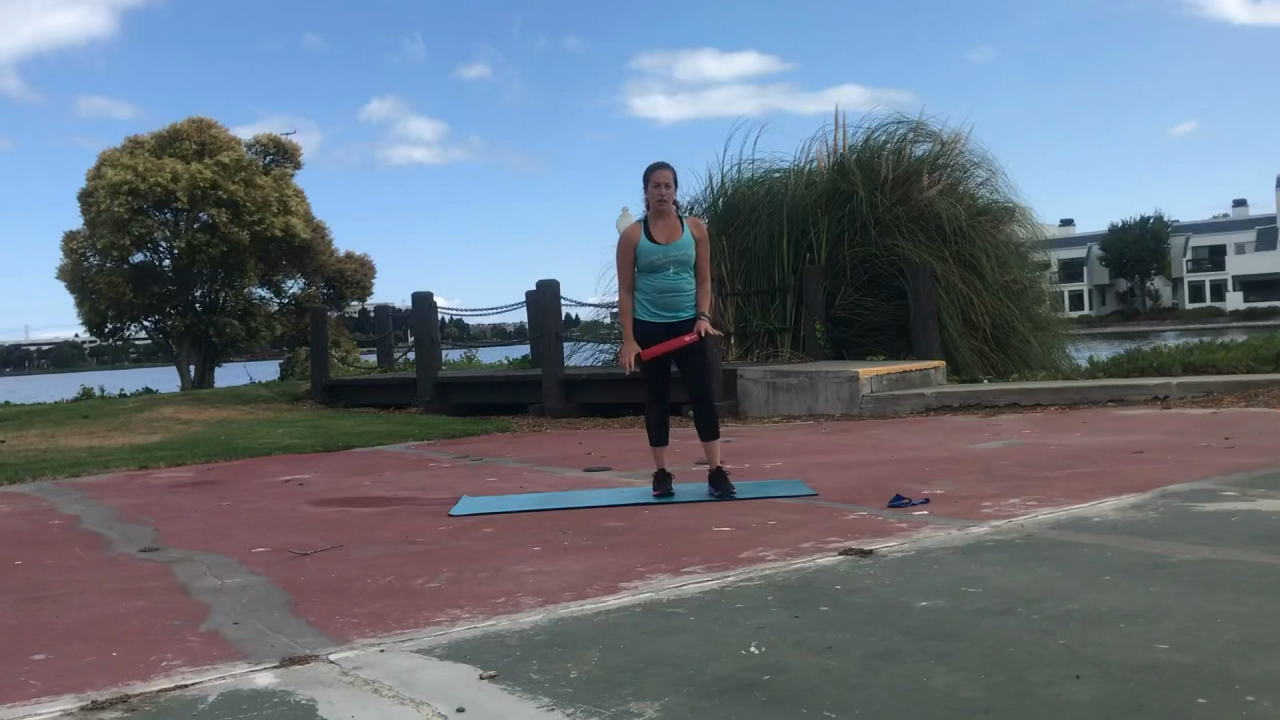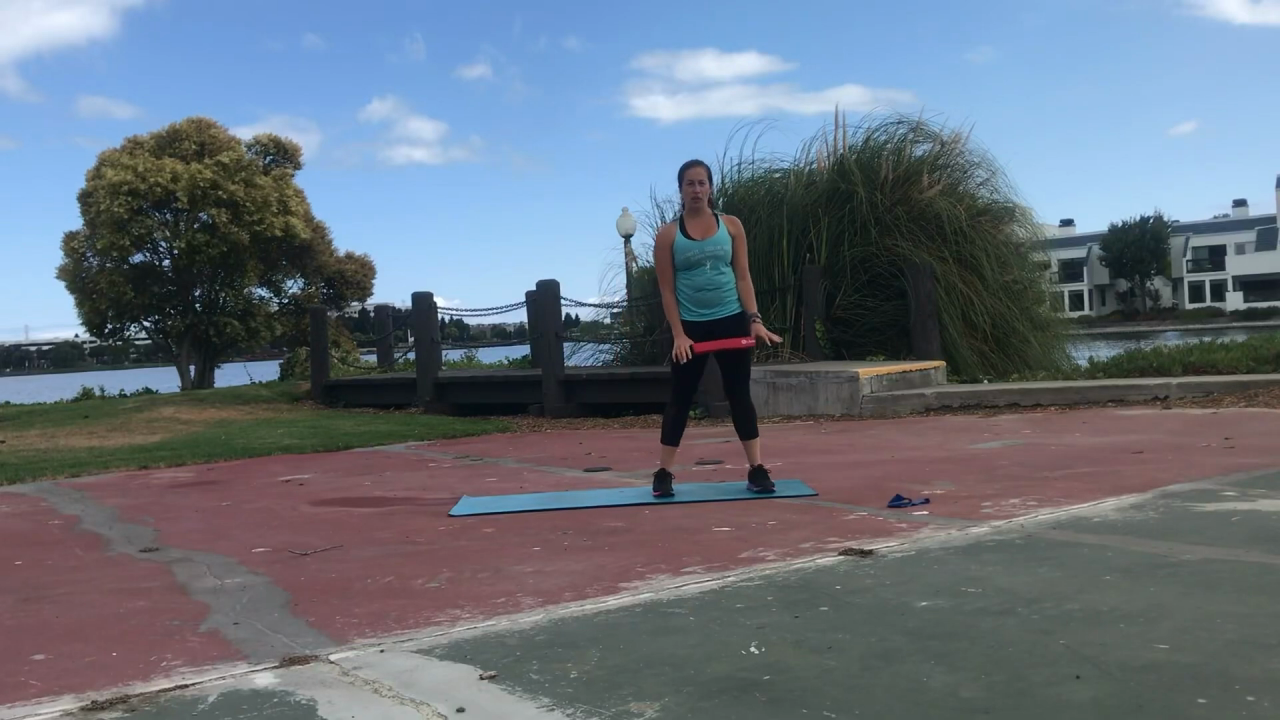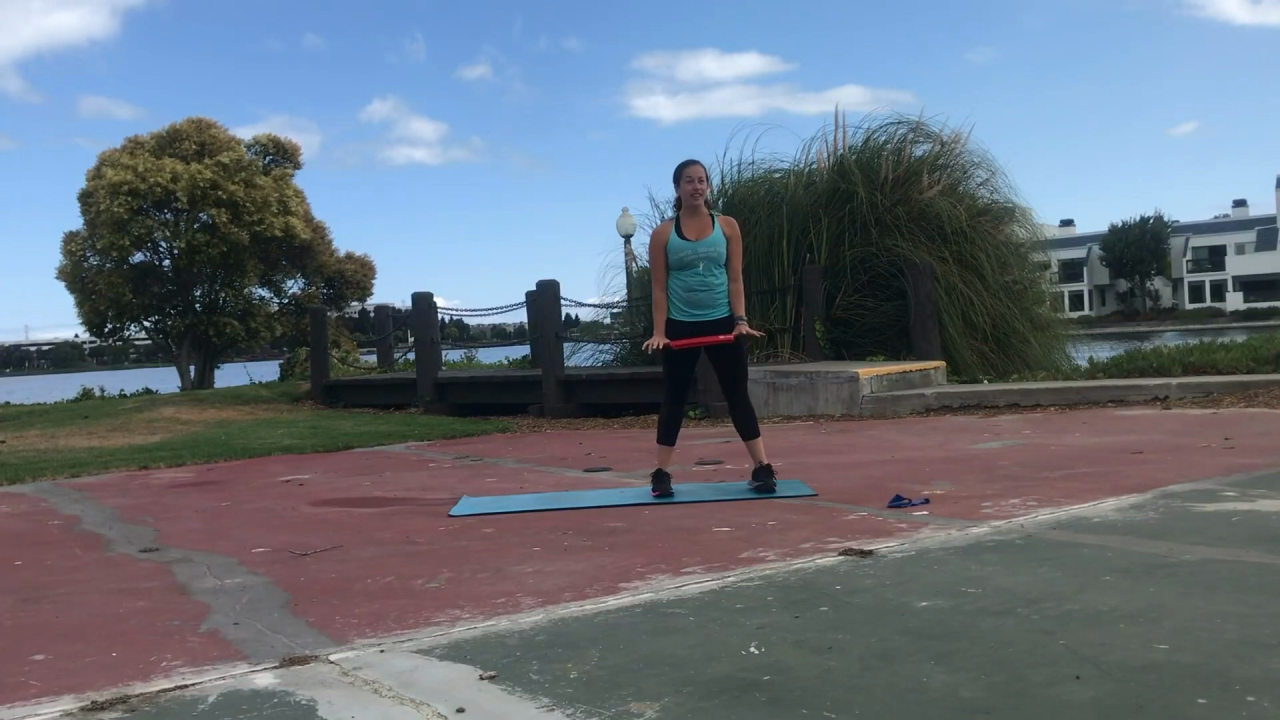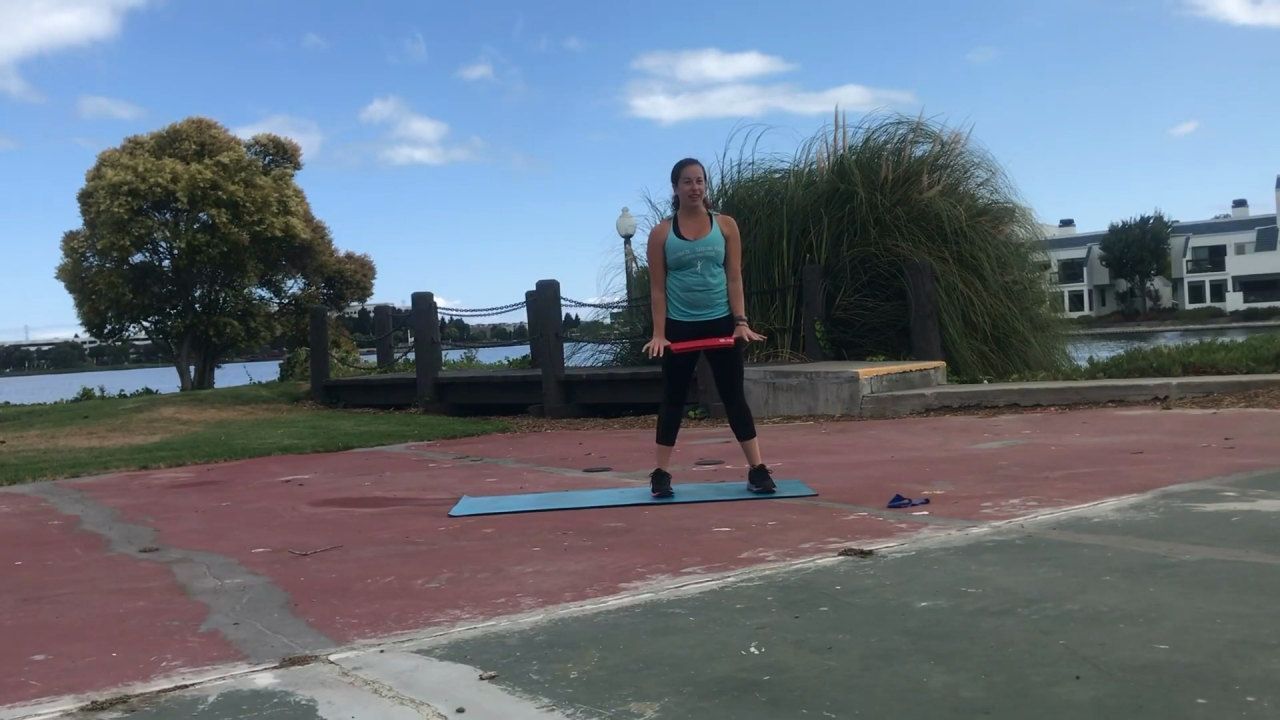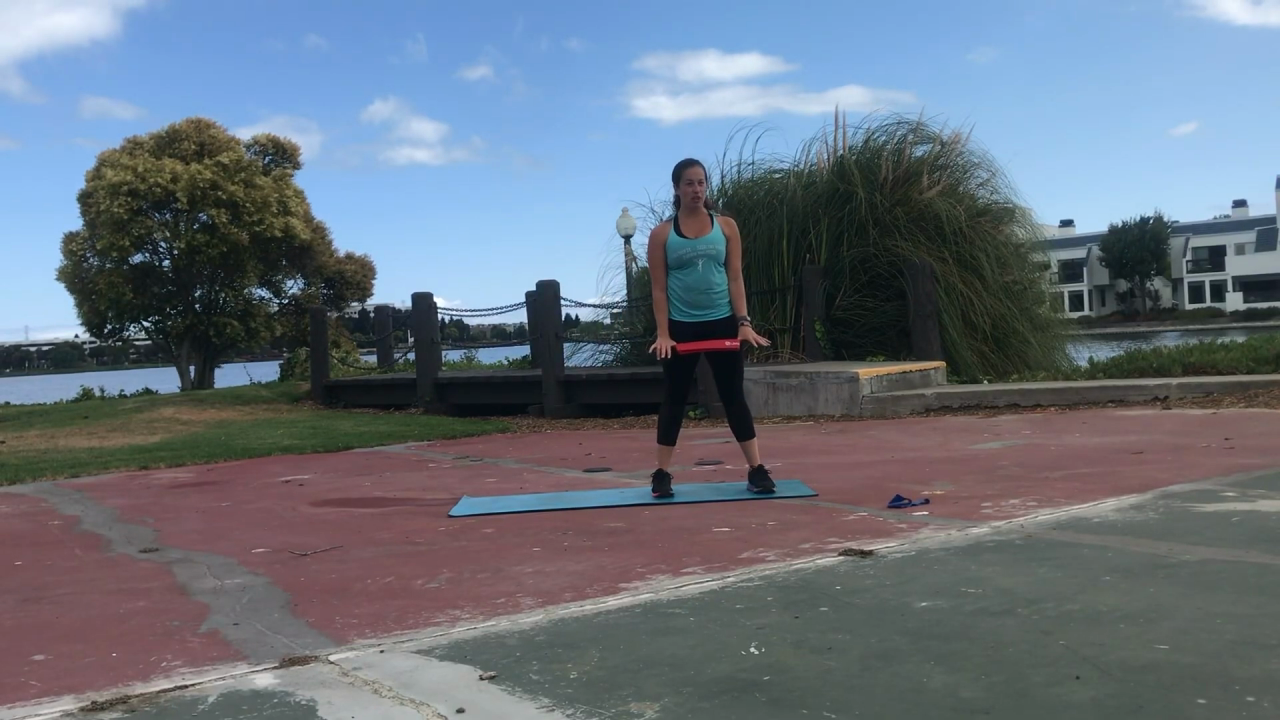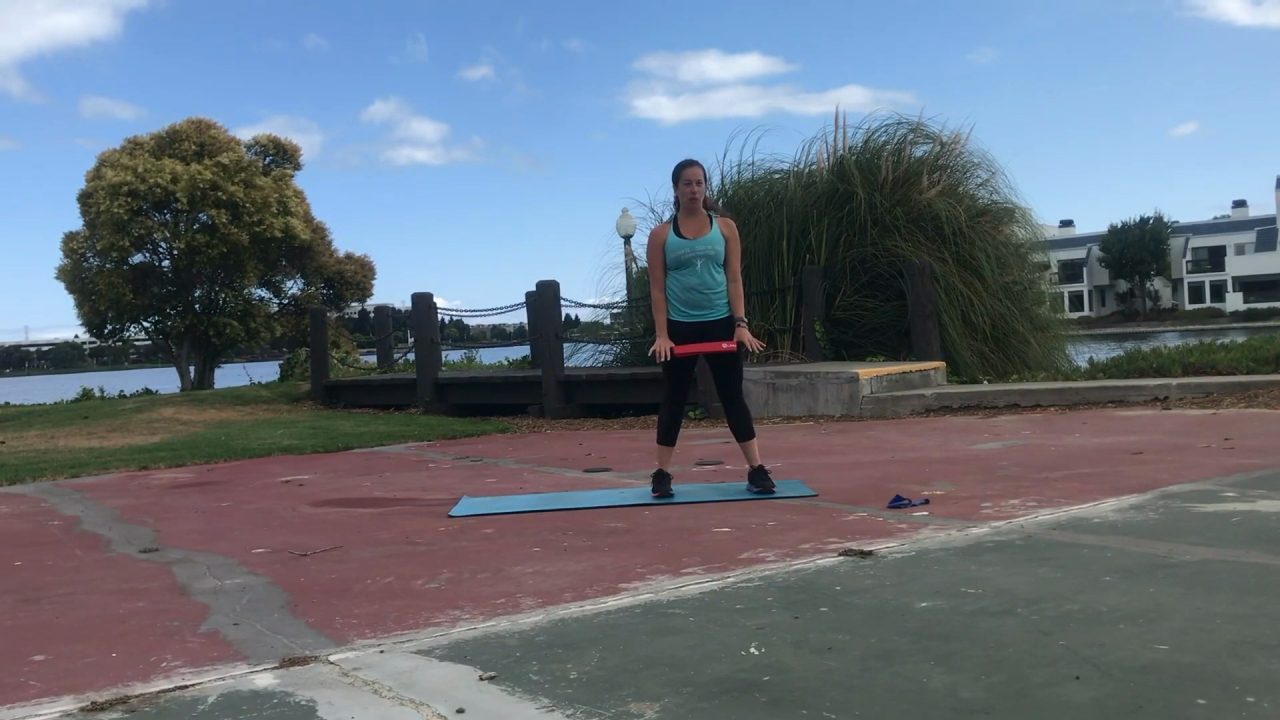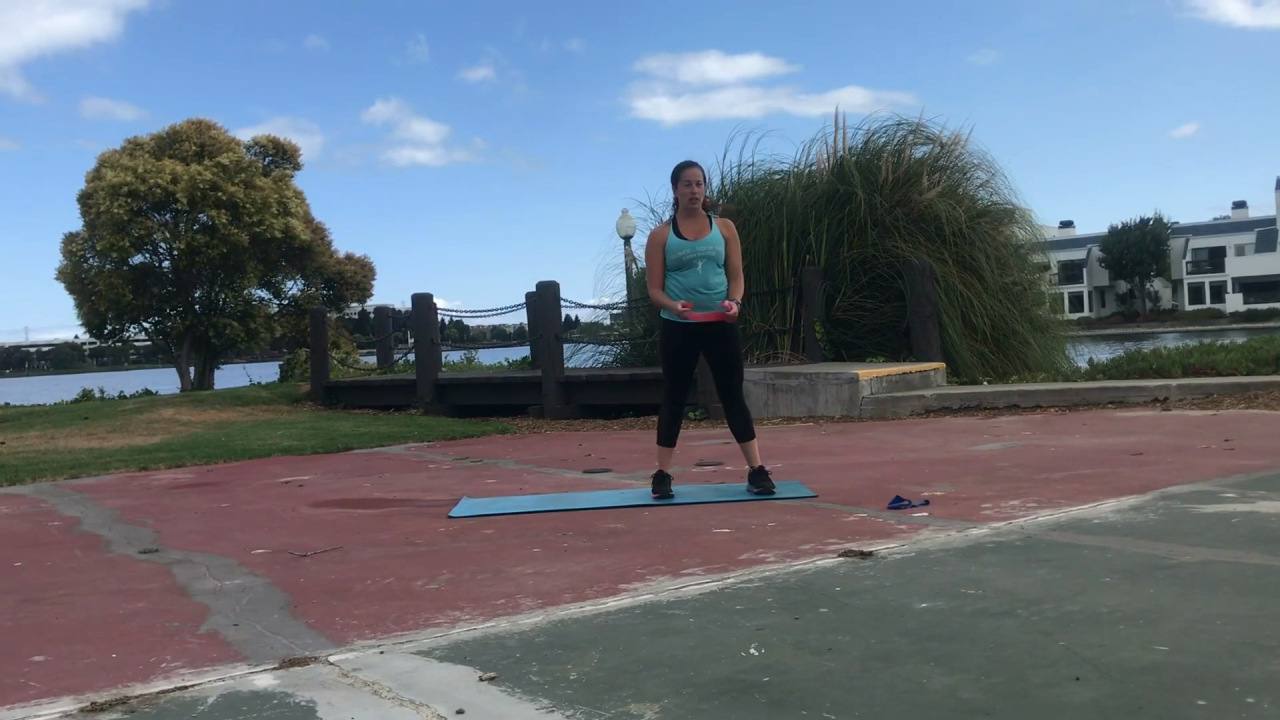
dt=0.7s
person 1, frame 1
left shoulder: (696, 229)
right shoulder: (632, 235)
left elbow: (704, 280)
right elbow: (626, 290)
left wrist: (703, 316)
right wrist: (628, 338)
left hip: (688, 323)
right hip: (649, 327)
left knee: (703, 394)
right knee: (657, 398)
left ankle: (716, 473)
right ankle: (662, 474)
person 1, frame 2
left shoulder: (731, 225)
right shoulder: (668, 234)
left elbow: (743, 277)
right elbow: (667, 290)
left wrist: (754, 319)
right wrist: (679, 334)
left hip: (731, 321)
right hip: (691, 326)
left knee: (739, 394)
right knee: (680, 398)
left ankle: (757, 469)
right ankle: (664, 473)
person 1, frame 3
left shoulder: (727, 226)
right shoulder: (664, 233)
left elbow: (735, 279)
right elbow: (659, 287)
left wrist: (740, 320)
right wrist: (659, 331)
left hip: (722, 322)
right hip: (681, 326)
left knee: (738, 394)
right knee: (675, 397)
left ankle: (762, 468)
right ankle: (661, 473)
person 1, frame 4
left shoulder: (725, 225)
right shoulder: (661, 233)
left elbow: (734, 278)
right elbow: (657, 287)
left wrist: (740, 321)
right wrist: (659, 333)
left hip: (720, 322)
right hip: (679, 326)
left knee: (733, 395)
right knee: (673, 398)
left ankle: (757, 469)
right ankle: (661, 473)
person 1, frame 5
left shoulder: (726, 226)
right shoulder: (662, 233)
left elbow: (735, 278)
right elbow: (658, 288)
left wrist: (744, 322)
right wrist: (663, 333)
left hip: (722, 323)
right hip: (681, 326)
left knee: (733, 395)
right knee: (674, 398)
left ankle: (757, 469)
right ankle: (661, 474)
person 1, frame 6
left shoulder: (725, 227)
right shoulder: (661, 234)
left elbow: (734, 279)
right elbow: (657, 288)
left wrist: (741, 323)
right wrist: (662, 334)
left hip: (720, 323)
right hip: (679, 326)
left knee: (733, 396)
right knee: (674, 399)
left ankle: (756, 470)
right ankle: (662, 474)
person 1, frame 7
left shoulder: (724, 228)
right shoulder: (660, 235)
left elbow: (737, 278)
right elbow: (654, 289)
left wrist: (734, 301)
right wrist: (671, 305)
left hip: (721, 325)
right hip: (677, 328)
left knee: (733, 396)
right knee: (674, 399)
left ankle: (757, 471)
right ankle: (662, 475)
